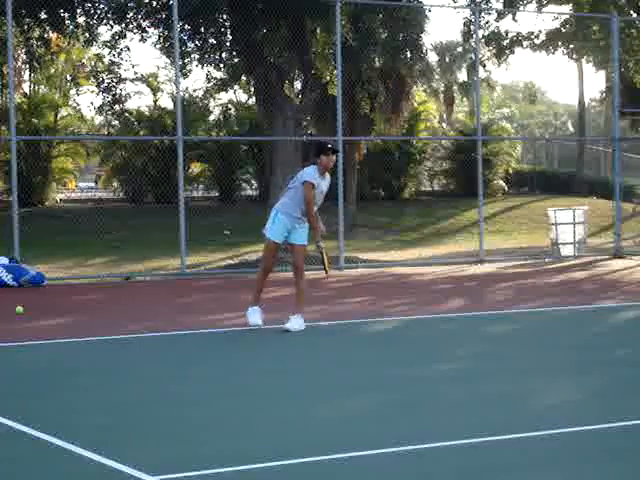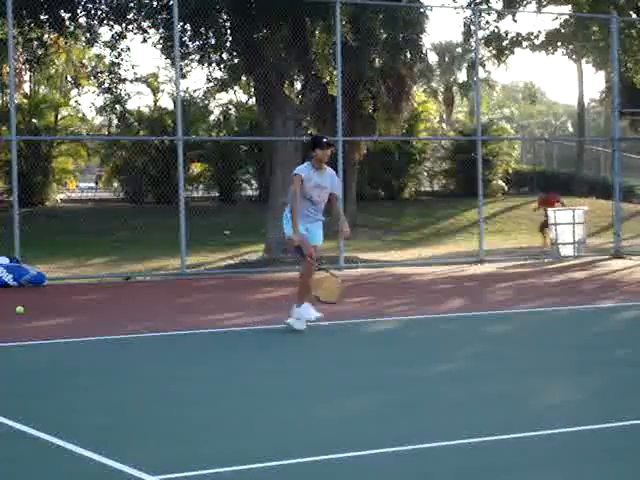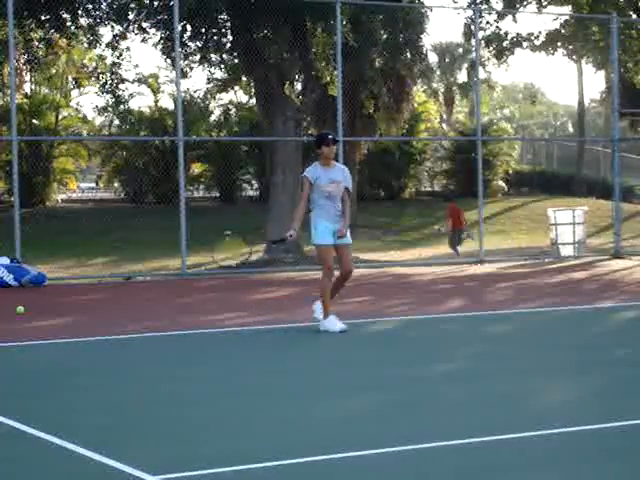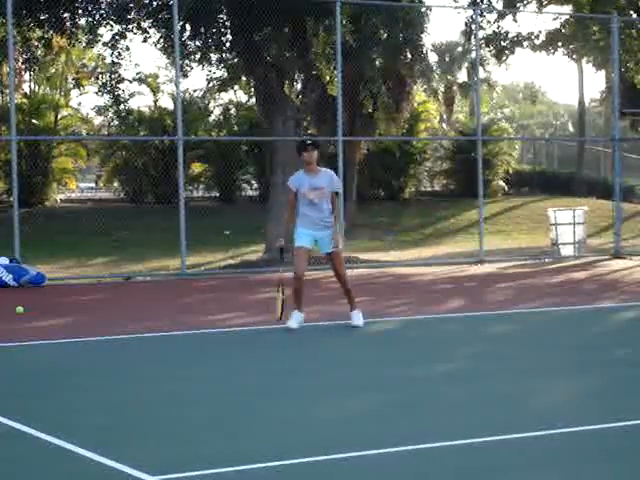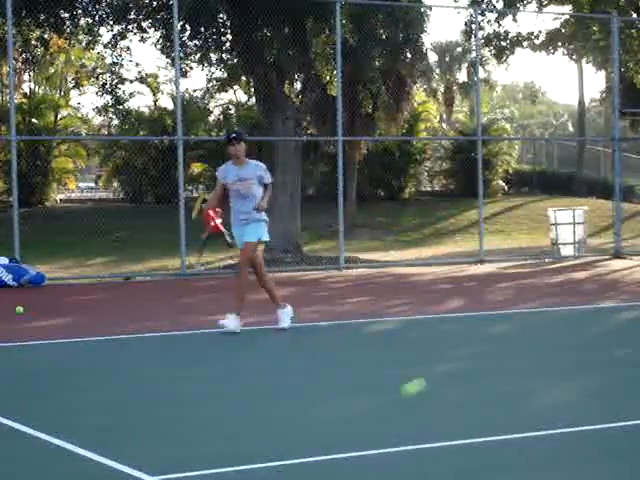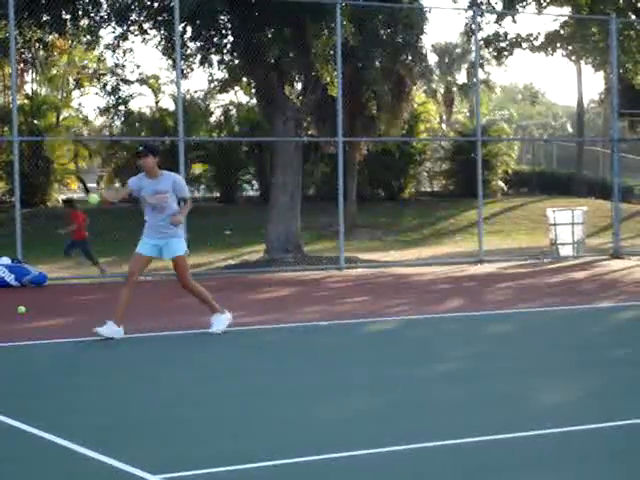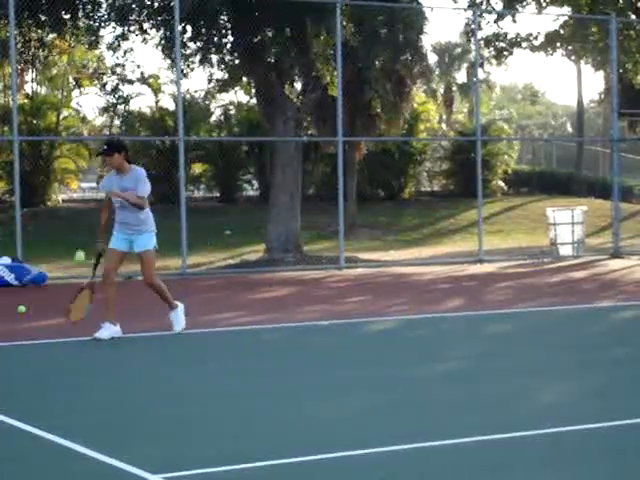
dt=0.5s
person 1, frame 1
left shoulder: (326, 179)
right shoulder: (309, 176)
right elbow: (308, 210)
left wrist: (319, 223)
right wrist: (317, 236)
left hip: (300, 224)
right hip: (281, 218)
left knee: (299, 269)
right knee: (266, 266)
left ankle: (298, 316)
right ankle: (254, 307)
person 1, frame 2
left shoulder: (331, 175)
right shoulder: (301, 172)
left elbow: (334, 203)
right elbow: (294, 202)
left wrist: (343, 223)
right wrist: (295, 230)
left hip: (315, 223)
right hip: (295, 221)
left knee: (310, 269)
right knee: (309, 260)
left ankle: (298, 314)
right ankle: (301, 304)
person 1, frame 3
left shoulder: (343, 171)
right shoulder: (311, 172)
left elbow: (346, 200)
right elbow: (303, 202)
left wrist: (346, 223)
right wrist: (294, 228)
left hip: (339, 225)
right hip: (321, 224)
left knee: (347, 270)
right knee: (329, 270)
left ankle: (322, 302)
right ankle: (326, 317)
person 1, frame 4
left shoulder: (329, 176)
right shoulder: (295, 180)
left elbow: (335, 205)
right elbow: (290, 210)
left wrist: (336, 232)
right wrist: (284, 235)
left hip: (327, 230)
right hip: (304, 230)
left knee: (341, 275)
right knee: (299, 273)
left ankle: (354, 309)
right ankle: (298, 312)
person 1, frame 5
left shoulder: (257, 167)
right shoulder: (224, 170)
left elbow: (269, 185)
right elbow: (215, 197)
left wrist: (264, 200)
right wrist: (206, 203)
left hip: (255, 223)
right hip: (238, 224)
left knee: (241, 267)
right knee: (259, 272)
left ankle: (235, 316)
right ankle: (282, 308)
person 1, frame 6
left shoulder: (174, 179)
right shoulder: (137, 181)
left elbow: (188, 202)
right elbow: (116, 197)
left wrist: (181, 215)
right wrist: (100, 194)
left hip: (173, 236)
right hip: (150, 237)
left knee: (186, 282)
right knee: (130, 277)
left ankle: (220, 314)
right ankle: (116, 325)
person 1, frame 7
left shoulder: (139, 174)
right shoulder: (108, 179)
left elbow: (142, 204)
right elbow: (105, 210)
left wrist: (121, 195)
right wrist: (100, 238)
left hip: (143, 231)
right hip: (120, 232)
left knee: (150, 279)
right knee: (107, 274)
left ankle: (174, 307)
right ankle: (111, 325)
